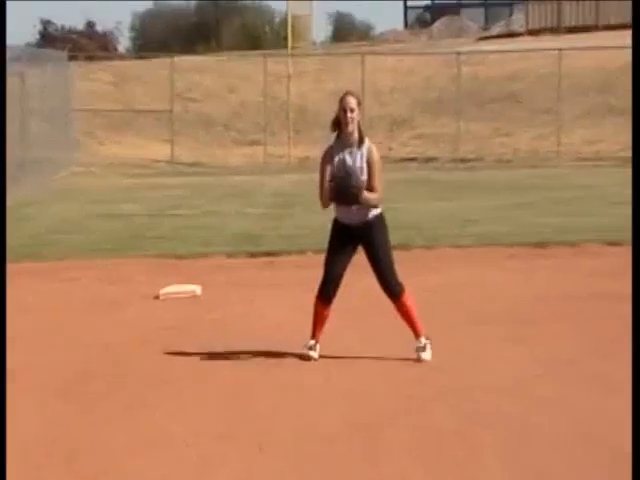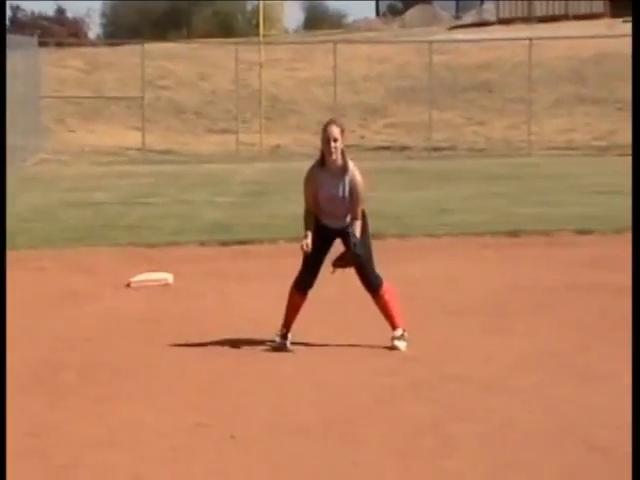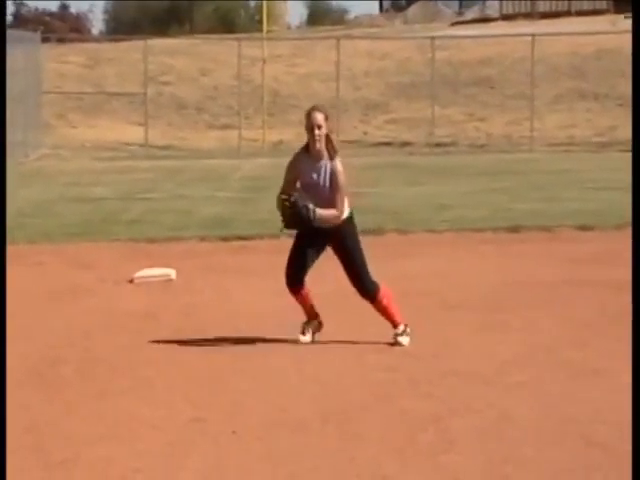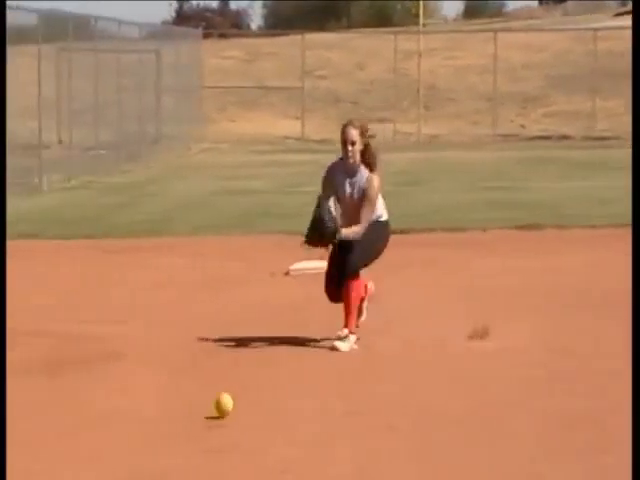
dt=0.5s
person 1, frame 1
left shoulder: (370, 151)
right shoulder: (330, 153)
left elbow: (376, 199)
right elbow: (324, 201)
left wrist: (357, 192)
right wrist: (333, 187)
left hip: (372, 223)
right hip: (343, 225)
left knee: (390, 283)
right knee: (329, 282)
left ankle: (420, 338)
right ankle: (315, 340)
person 1, frame 2
left shoulder: (353, 176)
right shoulder: (314, 175)
left elbow: (357, 217)
right elbow: (310, 210)
left wrist: (355, 242)
right wrist: (308, 234)
left hip: (350, 225)
right hip: (324, 225)
left knee: (369, 277)
right knee: (306, 276)
left ankle: (399, 330)
right ankle: (285, 330)
person 1, frame 3
left shoulder: (335, 165)
right shoulder: (298, 161)
left elbow: (337, 211)
right elbow: (284, 194)
left wrist: (312, 212)
right wrist: (286, 205)
left hip: (340, 224)
right hip: (312, 227)
left knee: (363, 283)
right knee: (293, 276)
left ankle: (399, 326)
right ankle: (312, 320)
person 1, frame 4
left shoulder: (371, 179)
right shoulder: (333, 172)
left elbow: (361, 227)
right elbow: (323, 204)
left wrist: (341, 233)
left hip: (376, 229)
right hip: (347, 232)
left knee: (350, 265)
right knee: (334, 290)
left ankle: (349, 332)
right ankle: (363, 290)
